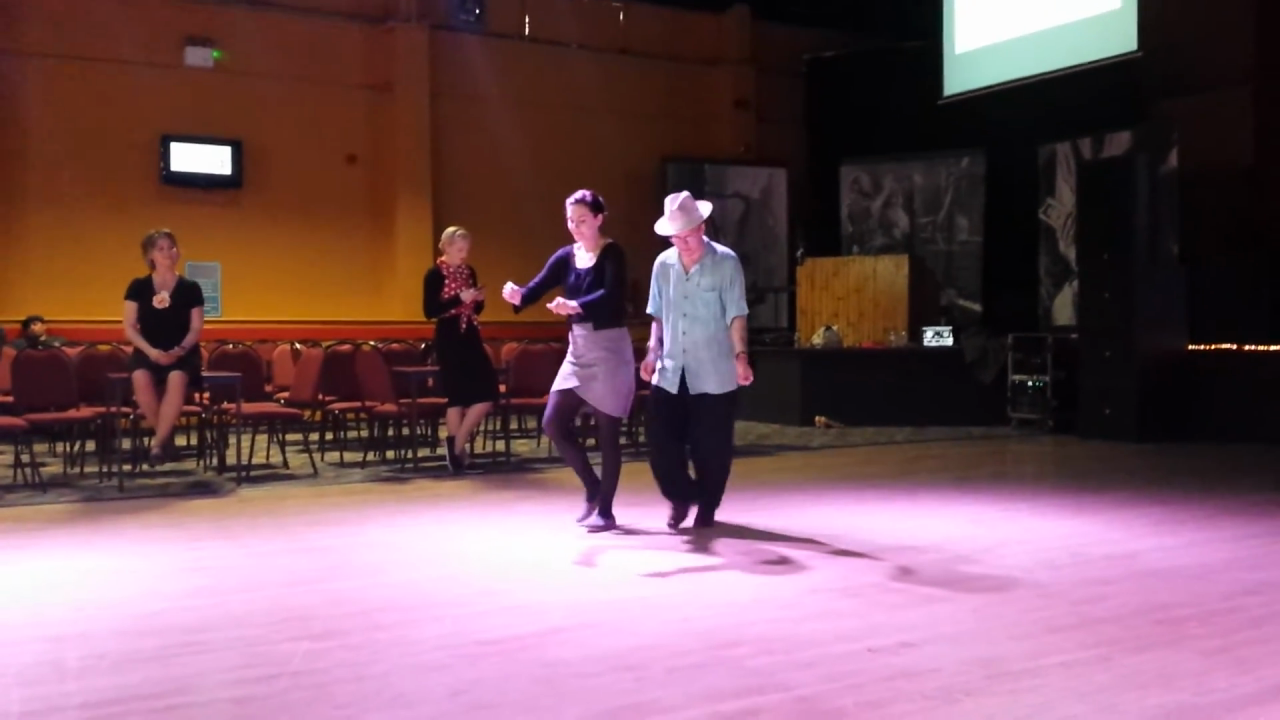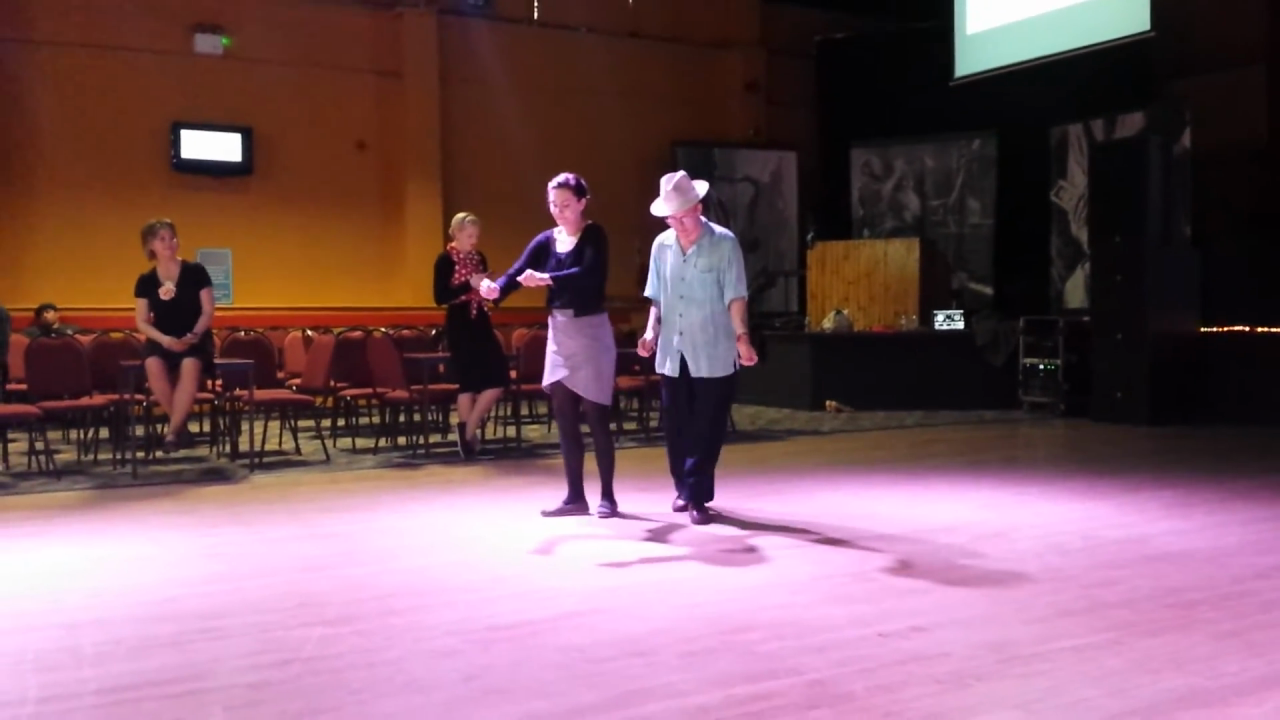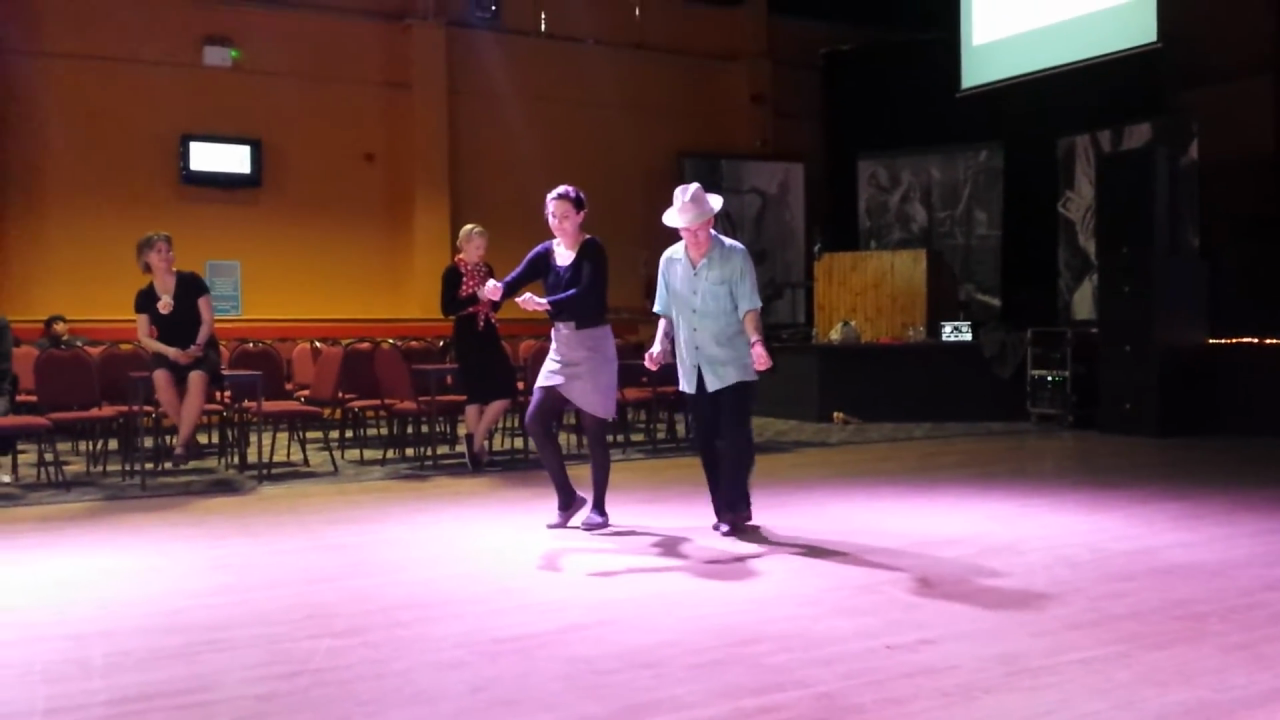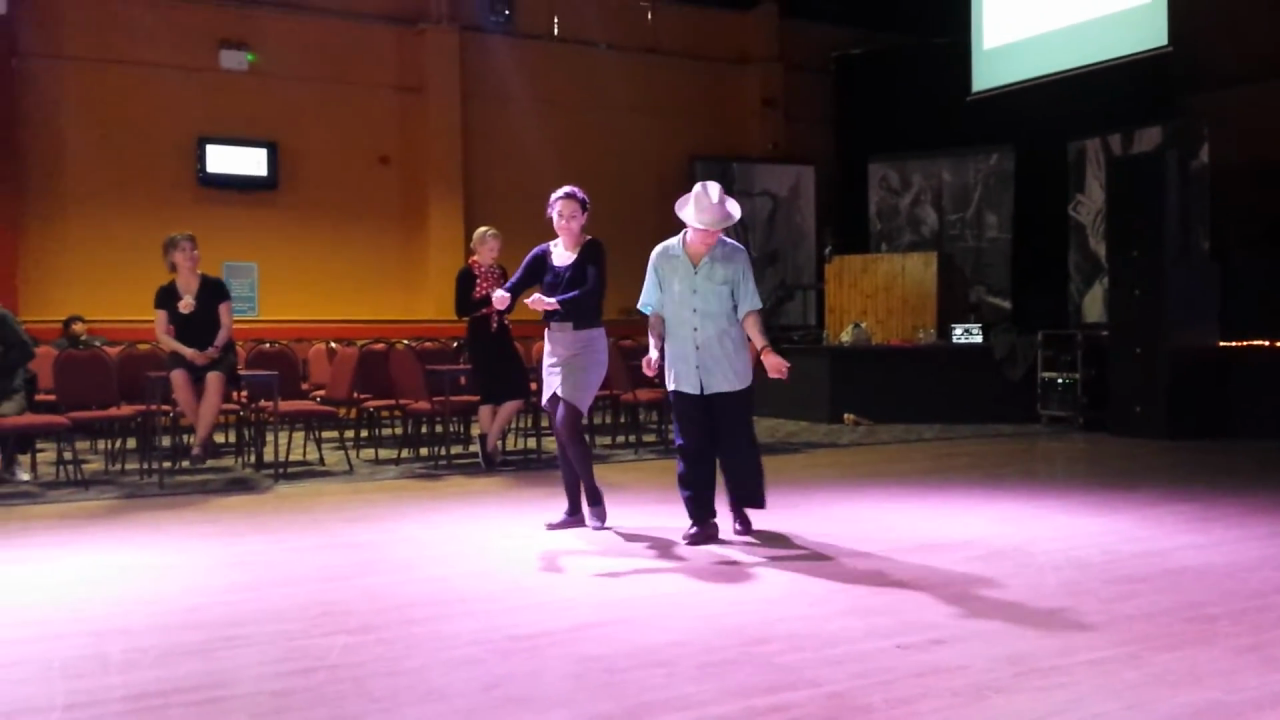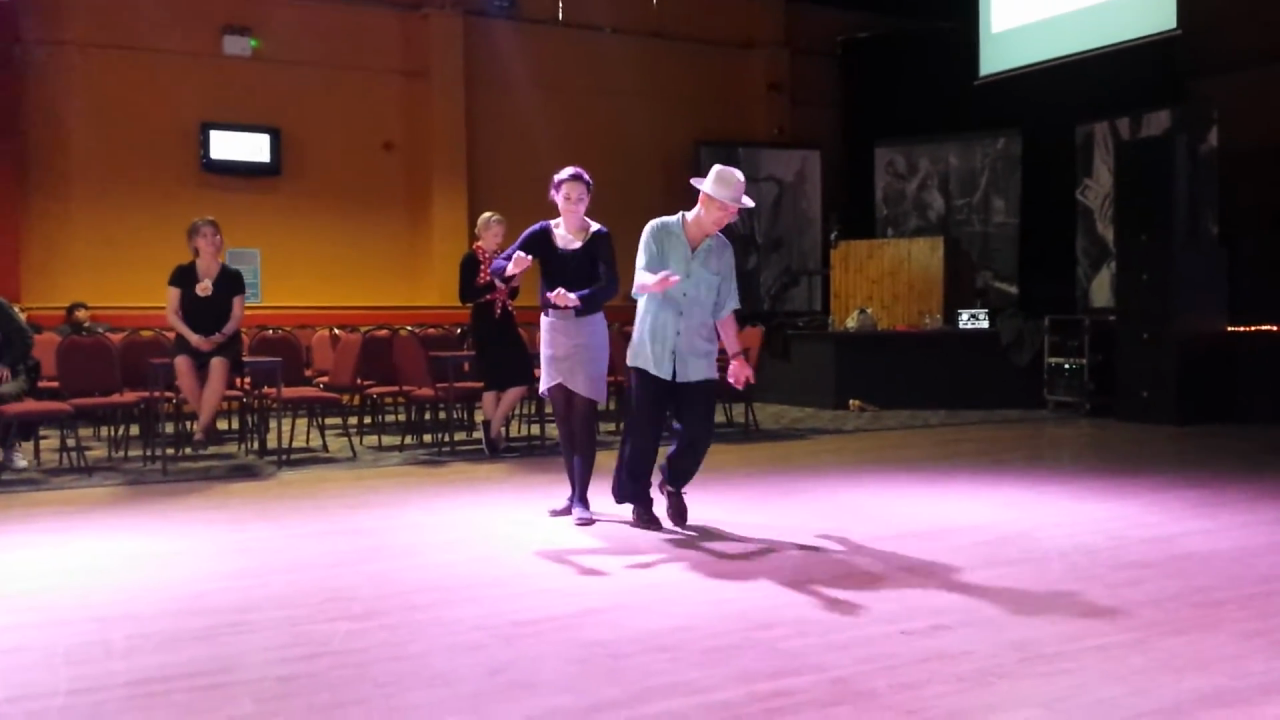
dt=0.5s
person 1, frame 1
left shoulder: (726, 262)
right shoulder: (663, 265)
left elbow: (736, 314)
left wrist: (740, 356)
right wrist: (653, 352)
left hip: (715, 373)
right hip: (671, 371)
left knee: (713, 446)
right knee: (661, 437)
left ankle: (707, 504)
right ankle: (681, 497)
person 1, frame 2
left shoulder: (724, 243)
right shoulder: (661, 246)
left elbow: (735, 296)
left wrist: (741, 336)
right wrist: (651, 331)
left hip: (713, 355)
right hip: (671, 354)
left knee: (706, 429)
right knee: (676, 427)
left ankle: (698, 497)
right ankle: (685, 488)
person 1, frame 3
left shoulder: (735, 256)
right shoulder: (669, 260)
left elbow: (748, 308)
right elbow: (666, 313)
left wrist: (756, 343)
right wrist: (660, 345)
left hip: (732, 365)
right hip: (692, 368)
left knee: (734, 437)
right knee: (706, 441)
left ankle: (732, 508)
right ankle: (735, 506)
person 1, frame 4
left shoulder: (736, 257)
right shoulder: (662, 257)
left elbow: (747, 310)
right elbow: (654, 311)
left wrist: (764, 350)
right wrist: (655, 348)
left hip: (729, 369)
right hip: (683, 371)
left knee: (737, 442)
right knee: (692, 447)
left ankle: (741, 507)
right ankle: (702, 518)
person 1, frame 5
left shoulder: (723, 250)
right shoulder: (658, 231)
left elbow: (724, 310)
right elbow: (640, 279)
left wrist: (736, 356)
right wrist: (656, 281)
left hip: (698, 360)
right hip: (651, 355)
left knee: (699, 430)
right knee: (644, 431)
left ankle: (673, 484)
right ankle: (640, 501)
person 2, frame 1
left shoulder: (612, 253)
right shoulder: (566, 256)
left elbow: (611, 295)
right elbow: (538, 288)
left wrist: (575, 305)
right wrist: (518, 296)
left hip: (610, 345)
right hip: (578, 347)
left knee: (607, 431)
right knee: (554, 422)
left ankle: (605, 510)
right ankle: (593, 491)
person 2, frame 2
left shoulder: (594, 235)
right shoulder: (546, 240)
left elbow: (589, 275)
right elbow: (518, 273)
left wrist: (546, 279)
right wrist: (496, 288)
left hip: (591, 331)
right hip: (559, 333)
left knee: (595, 416)
right knee: (566, 417)
left ankle: (607, 496)
right ankle: (575, 496)
person 2, frame 3
left shoulder: (592, 249)
right shoulder: (545, 253)
left elbow: (586, 294)
right elbow: (515, 281)
left wrist: (544, 303)
right wrist: (497, 290)
left hip: (593, 345)
right hip: (560, 346)
left knee: (594, 431)
right knee: (536, 421)
left ankle: (598, 507)
right ankle: (567, 498)
person 2, frame 4
left shoulder: (592, 249)
right shoulder: (542, 254)
left elbow: (593, 292)
right elbow: (513, 287)
left wrist: (555, 303)
right wrist: (501, 298)
left hip: (587, 343)
right hip: (554, 344)
left knee: (568, 424)
right knee: (560, 431)
left ankle: (593, 496)
right ankle: (574, 510)
person 2, frame 5
left shoulder: (599, 237)
right shoulder: (541, 233)
left elbow: (610, 286)
right elbow: (498, 266)
left wrist: (577, 298)
right wrist: (512, 266)
left hip: (588, 330)
right hip: (552, 329)
left knee: (583, 417)
right knee: (563, 418)
left ankle: (581, 499)
right ankle: (573, 495)
person 3, frame 1
left shoulder: (469, 272)
right shoulder: (435, 274)
right elbow: (430, 311)
left wrist: (479, 299)
right wrist: (459, 298)
left hip: (470, 336)
right hip: (449, 338)
left knee: (487, 392)
right knee: (457, 395)
left ankle: (457, 446)
right ankle: (457, 451)
person 3, frame 2
left shoulder: (479, 258)
right shoulder: (445, 260)
right elbow: (440, 297)
right wrist: (469, 285)
left hip: (481, 322)
right hip: (459, 324)
left knee: (498, 377)
right knee: (468, 381)
left ankle: (468, 431)
right ankle: (468, 437)
person 3, frame 3
left shoulder: (487, 269)
right shoulder: (453, 272)
right elbow: (447, 309)
right wrist: (476, 296)
left hip: (488, 333)
right hip: (467, 336)
left knee: (505, 389)
right knee: (476, 392)
left ankle: (476, 442)
right ankle: (475, 448)
person 3, frame 4
left shoulder: (500, 272)
right shoulder: (467, 274)
right elbow: (461, 311)
right wrist: (489, 299)
left hip: (502, 335)
right hip: (480, 337)
left knee: (518, 390)
right knee: (489, 393)
left ankle: (489, 443)
right ankle: (489, 449)
person 3, frame 5
right shoulder: (471, 259)
right elbow: (465, 296)
left wrist: (514, 285)
right wrist: (493, 284)
left hip: (506, 321)
right hip: (484, 323)
left knee: (522, 376)
right knee: (493, 379)
left ankle: (494, 429)
right ankle: (493, 434)
person 4, frame 1
left shoulder: (191, 288)
right shoulder: (138, 286)
left elbow: (196, 329)
right elbow: (129, 328)
left wrist: (181, 350)
right wrist: (151, 351)
left hip: (182, 353)
right hip: (148, 352)
left knee: (176, 379)
right knee: (141, 379)
left ankle: (158, 442)
right ankle: (165, 436)
person 4, frame 2
left shoulder: (196, 272)
right shoulder: (145, 281)
left elbow: (208, 311)
right elbow: (142, 322)
left wrist: (194, 335)
right wrist: (164, 339)
left hip: (195, 340)
right hip: (162, 341)
left knee: (189, 366)
right knee: (153, 366)
left ankle: (173, 430)
right ankle: (180, 424)
person 4, frame 3
left shoulder: (192, 281)
right shoulder: (144, 296)
left elbow: (208, 320)
right elbow: (144, 337)
left wrist: (197, 347)
right wrist: (169, 351)
left hip: (201, 349)
right hip: (167, 352)
left knee: (197, 379)
right knee: (161, 378)
left ankle: (181, 442)
right ankle: (188, 435)
person 4, frame 4
left shoulder: (215, 285)
right shoulder: (165, 293)
left elbow: (227, 325)
right elbow: (162, 334)
left wrist: (215, 348)
right wrist: (186, 351)
left hip: (217, 351)
right hip: (184, 352)
left knee: (215, 379)
right knee: (179, 378)
left ankle: (199, 443)
right ankle: (204, 434)
person 4, frame 5
left shoulder: (233, 276)
right shoulder: (181, 273)
left elbow: (237, 316)
right elbow: (171, 314)
left wrist: (222, 335)
right wrist: (192, 337)
left hip: (223, 339)
right hip: (190, 338)
left knee: (218, 365)
right knee: (182, 365)
left ankle: (201, 428)
right ankle: (207, 420)
